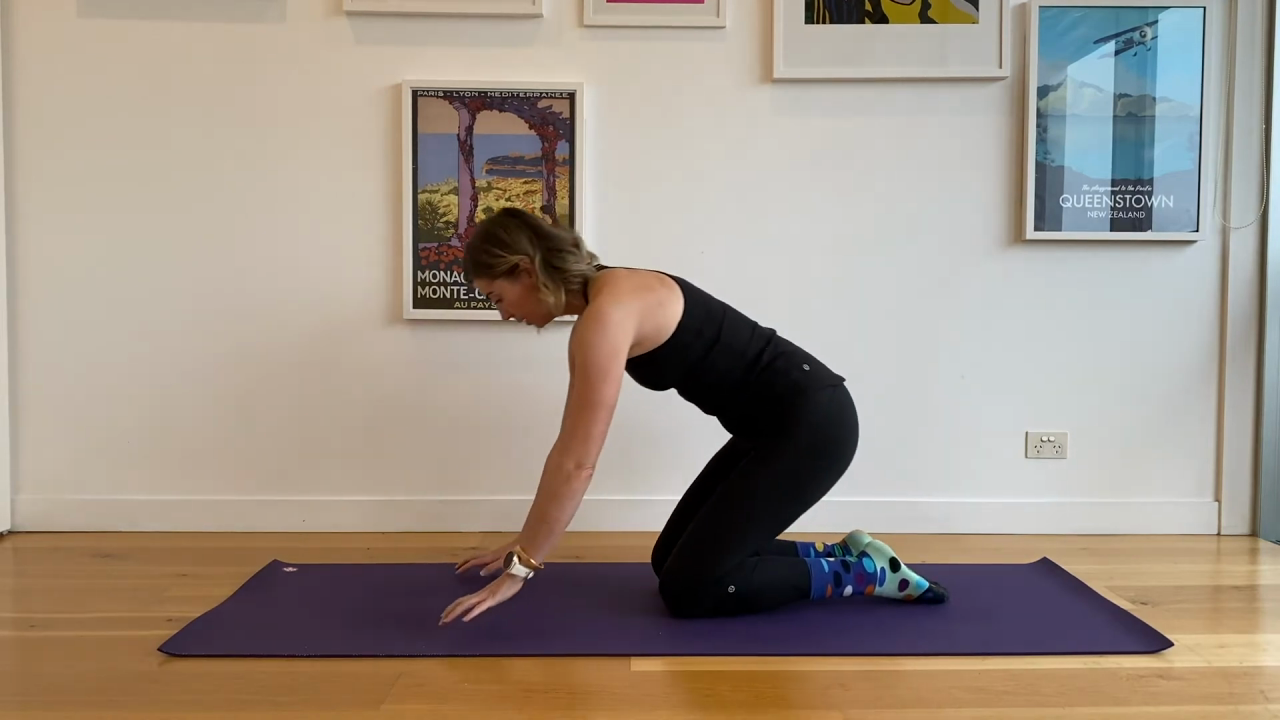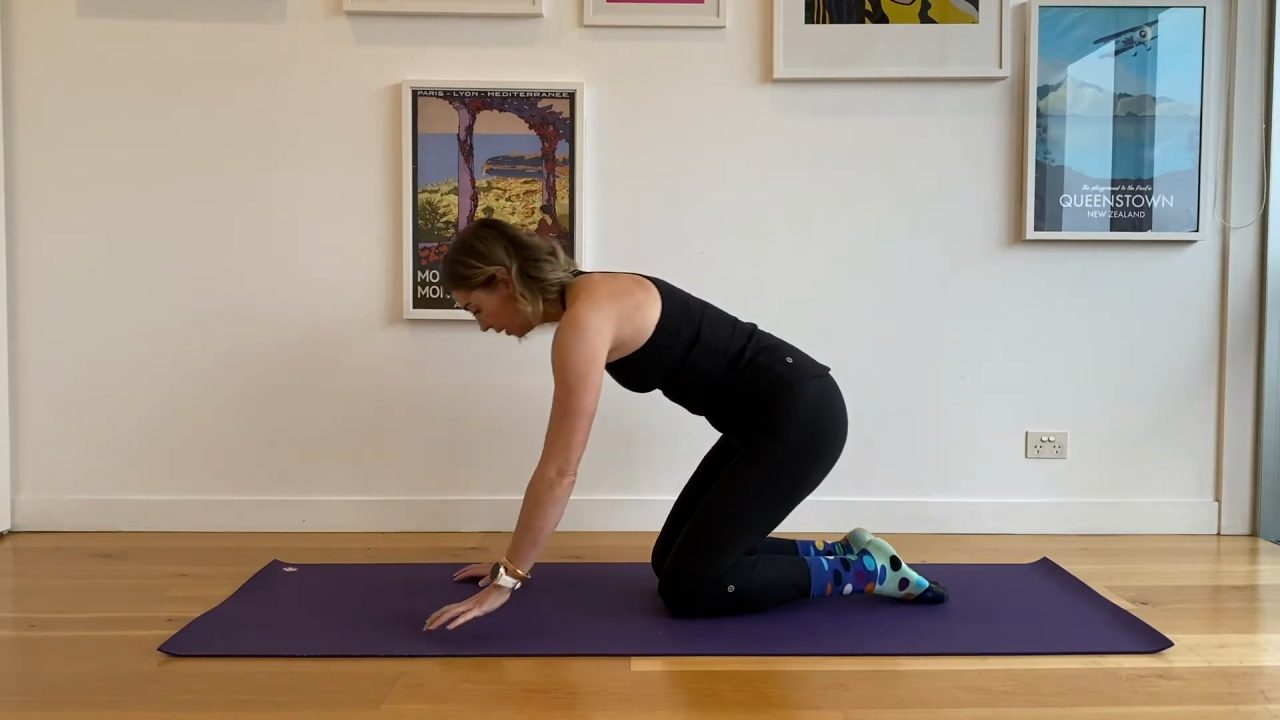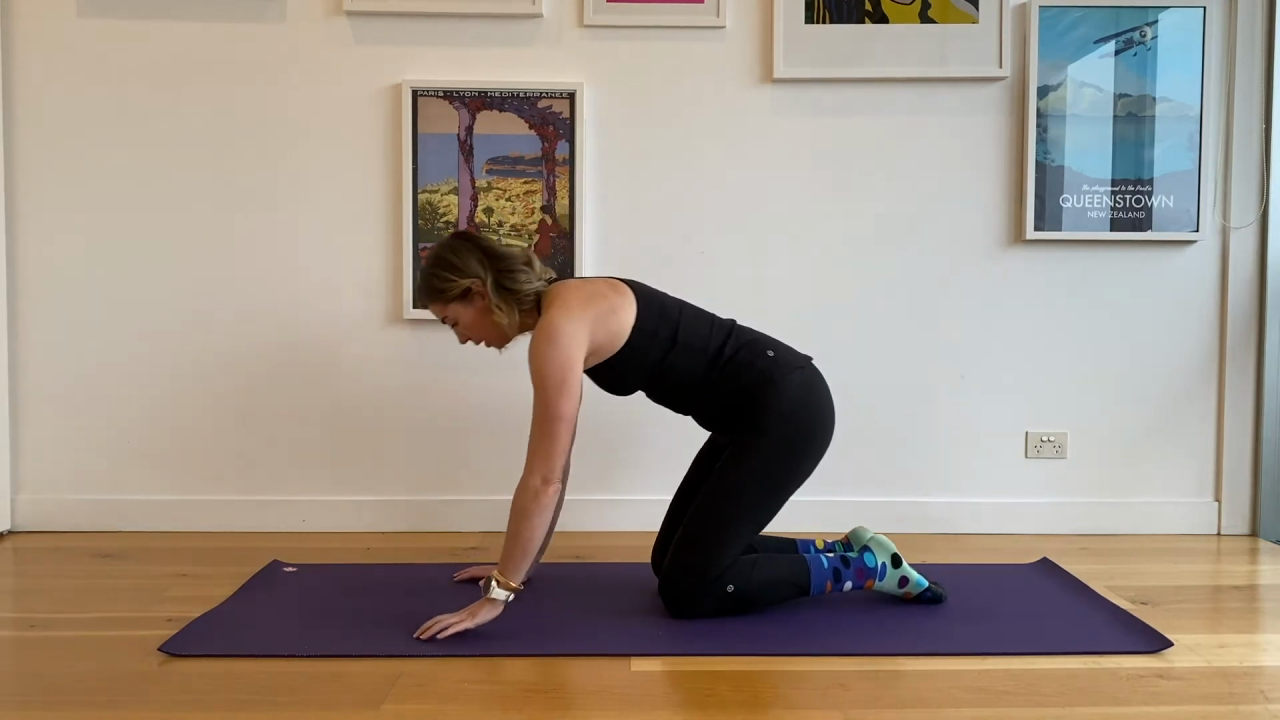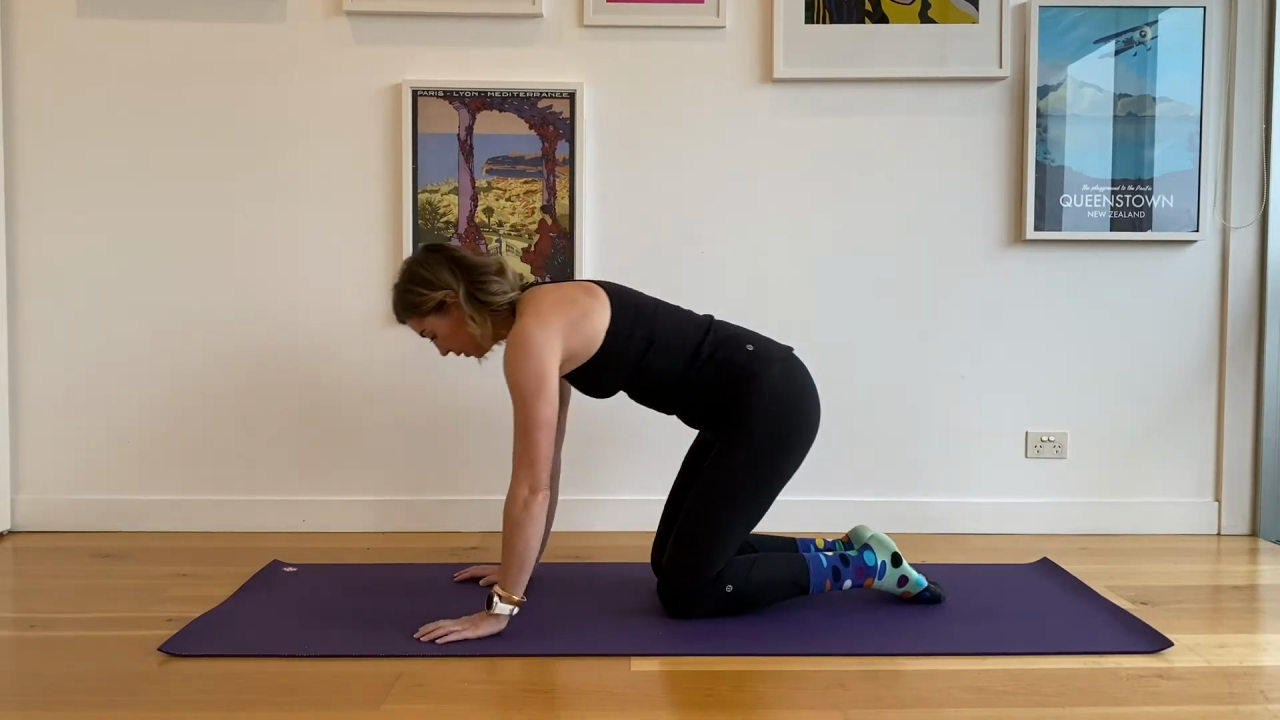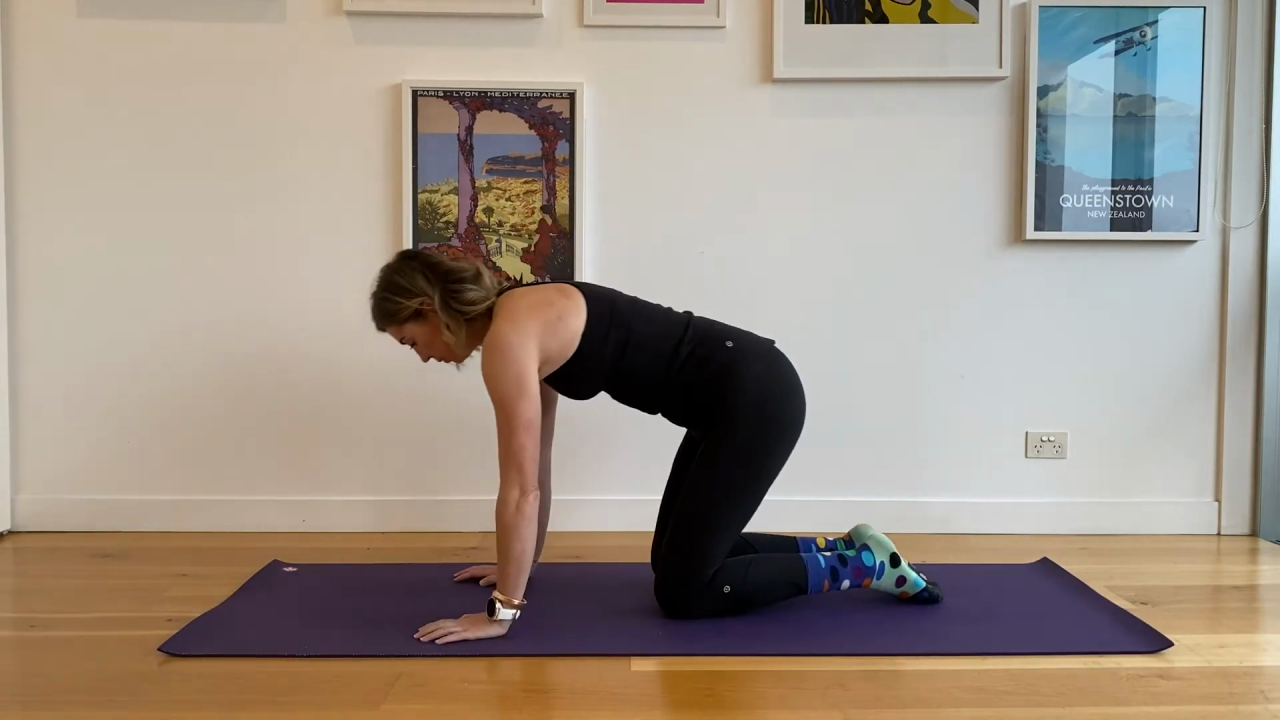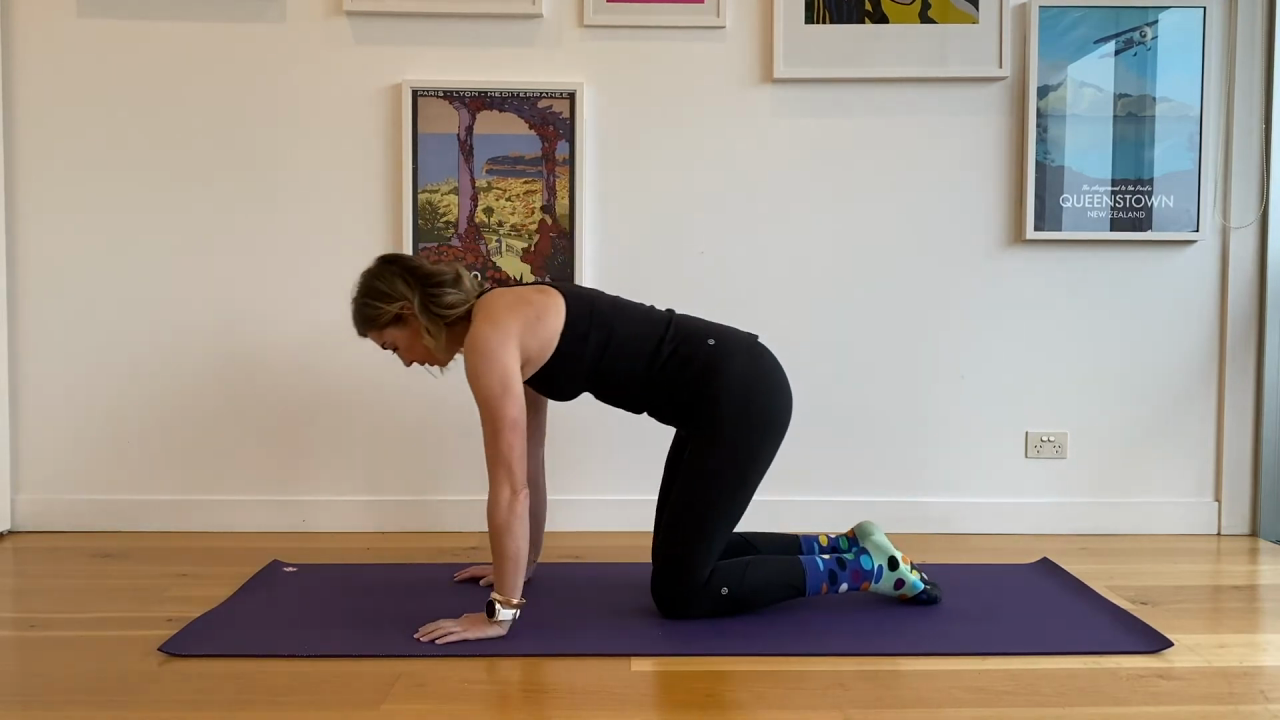
dt=0.1s
person 1, frame 1
left shoulder: (609, 312)
right shoulder: (599, 308)
left elbow: (579, 464)
right elbow: (570, 448)
left wrist: (518, 568)
right wrist: (523, 545)
left hip: (813, 420)
right hip: (775, 421)
left knee: (690, 587)
right knee: (672, 559)
left ankle: (860, 573)
right ankle: (839, 553)
person 1, frame 2
left shoulder: (585, 318)
right shoulder: (583, 309)
left elbow: (561, 472)
right elbow: (558, 458)
left wrist: (505, 579)
right wrist: (513, 557)
left hip: (801, 417)
right hip: (764, 419)
left knee: (689, 589)
right knee: (672, 560)
left ankle: (858, 570)
right ankle: (837, 551)
person 1, frame 3
left shoulder: (560, 326)
right shoulder: (562, 316)
left elbow: (544, 477)
right elbow: (552, 464)
left wrist: (500, 591)
right wrist: (520, 559)
left hip: (788, 406)
right hip: (761, 405)
left knee: (689, 589)
right knee: (671, 561)
left ankle: (861, 567)
right ankle: (841, 550)
person 1, frame 4
left shoulder: (531, 333)
right shoulder: (543, 319)
left elbow: (532, 487)
right elbow: (543, 470)
left wrist: (502, 604)
right wrist: (518, 566)
left hip: (771, 402)
right hip: (751, 402)
left knee: (686, 591)
right knee: (673, 561)
left ankle: (860, 564)
right ankle: (839, 547)
person 1, frame 5
left shoulder: (508, 337)
right shoulder: (525, 324)
left elbow: (520, 487)
right elbow: (534, 470)
left wrist: (503, 608)
right wrist: (520, 564)
left hip: (756, 396)
right hip: (741, 390)
left knee: (684, 591)
right knee: (681, 558)
left ankle: (858, 565)
right ankle: (840, 547)
person 1, frame 6
left shoulder: (488, 337)
right shoulder: (508, 323)
left elbow: (511, 488)
right elbow: (527, 470)
left wrist: (502, 609)
right wrist: (522, 562)
left hip: (741, 395)
right hip: (729, 387)
left knee: (680, 593)
right knee: (687, 555)
left ankle: (856, 569)
right ankle: (841, 545)
